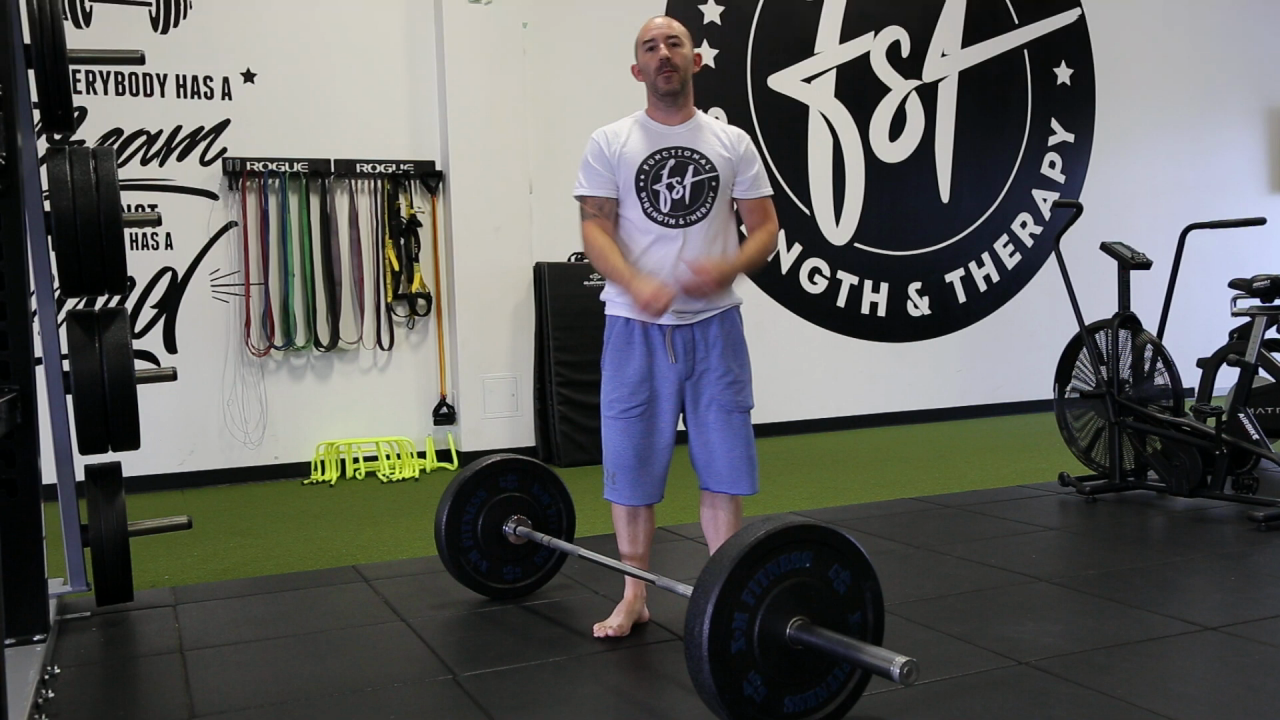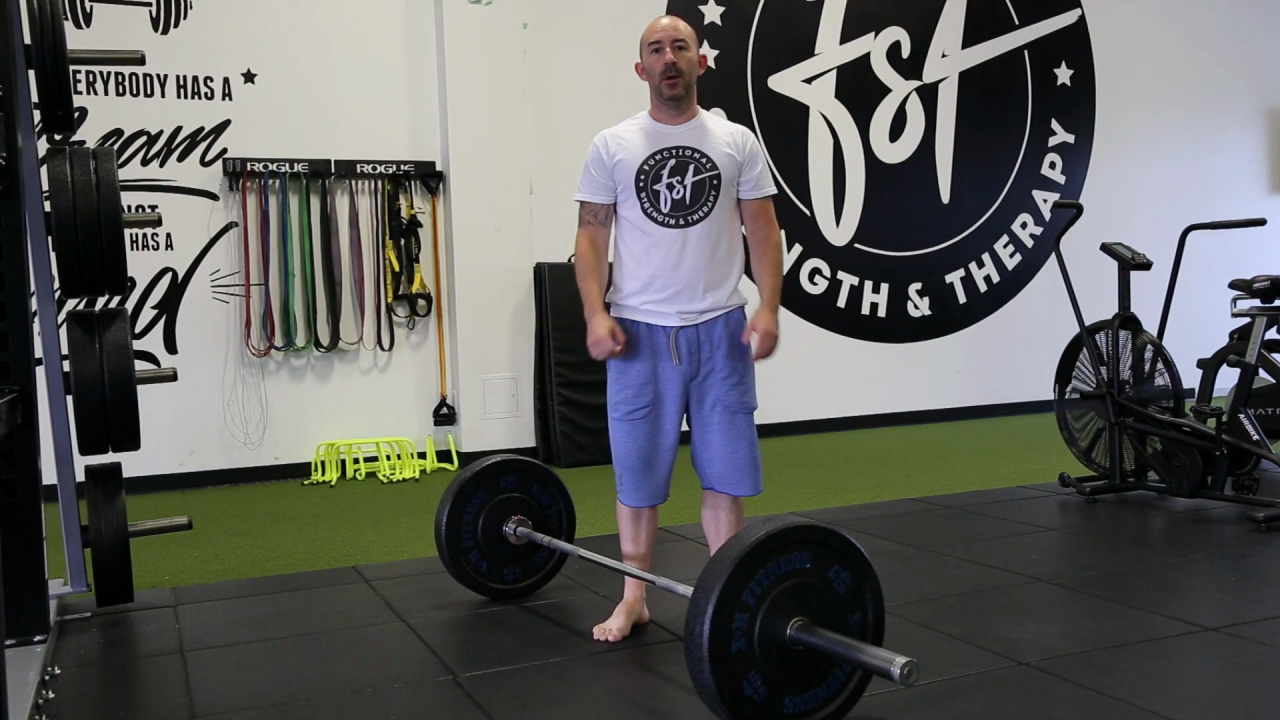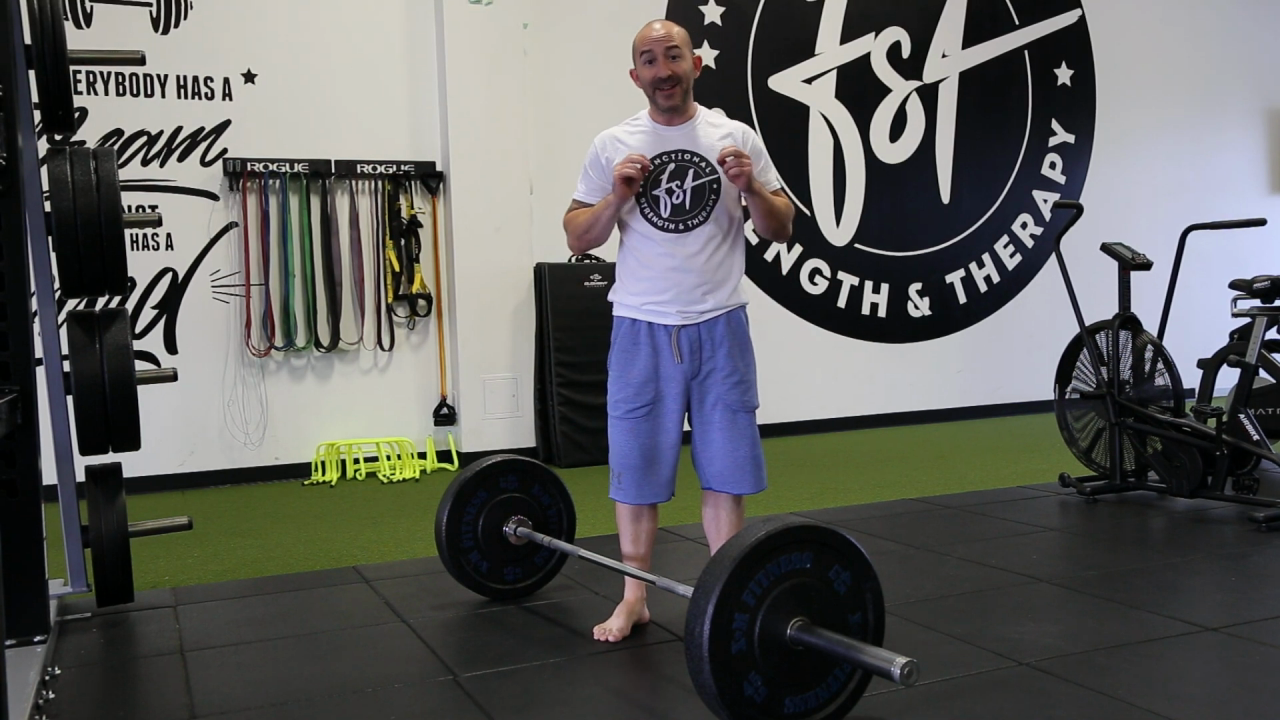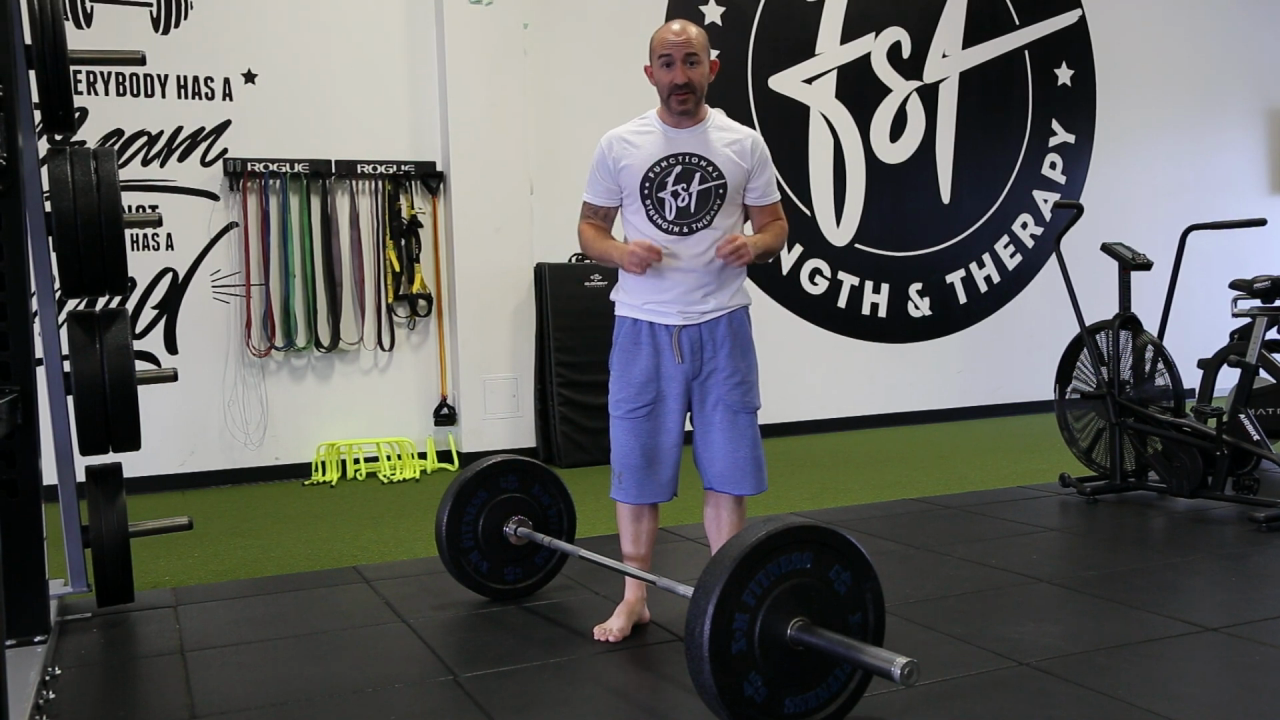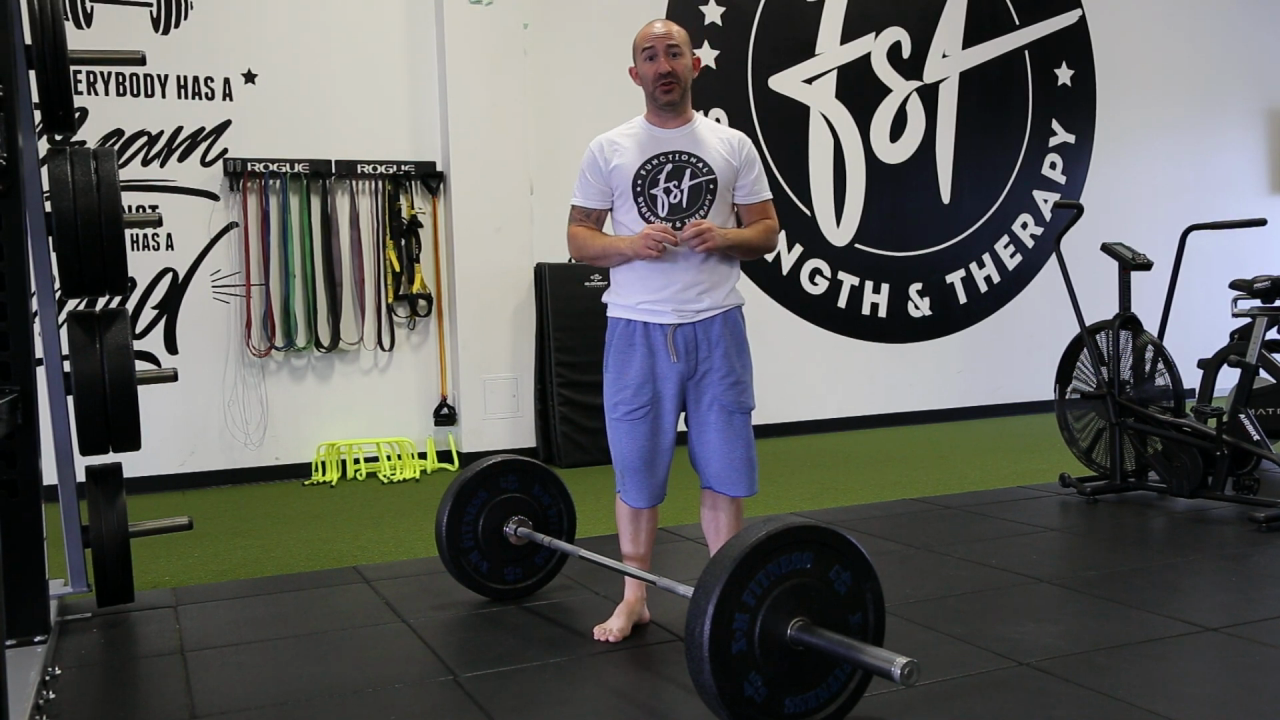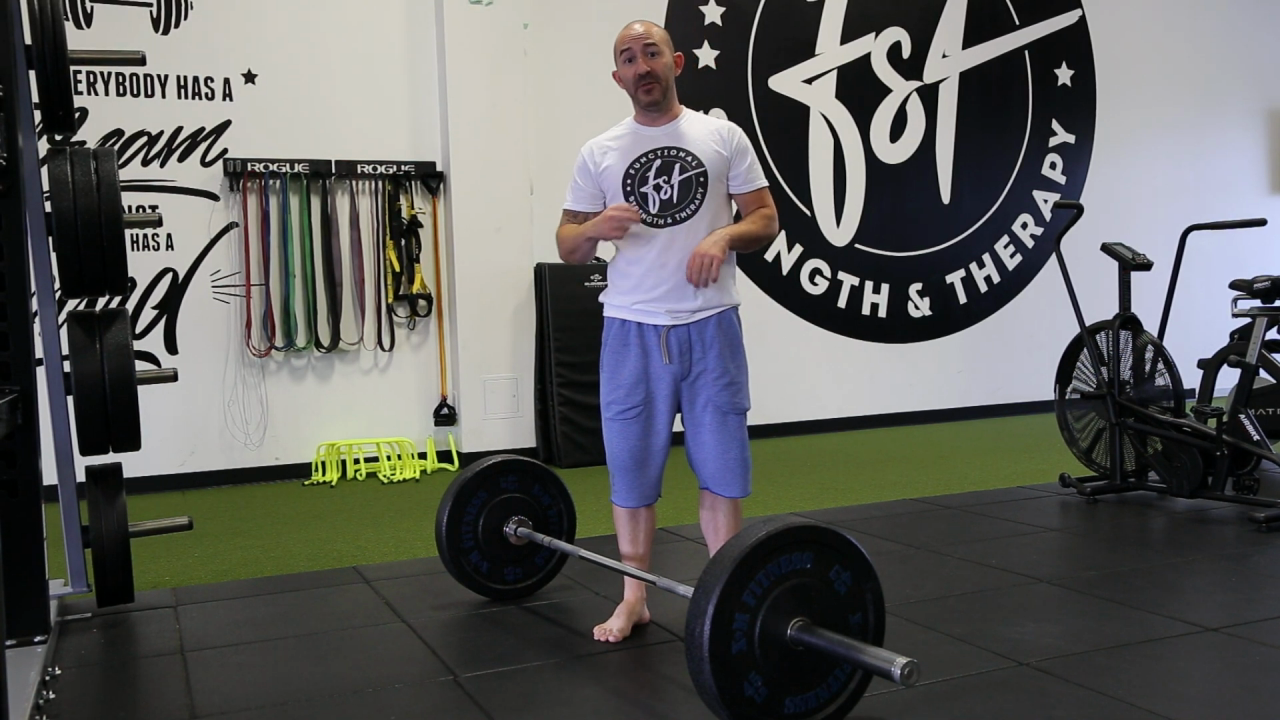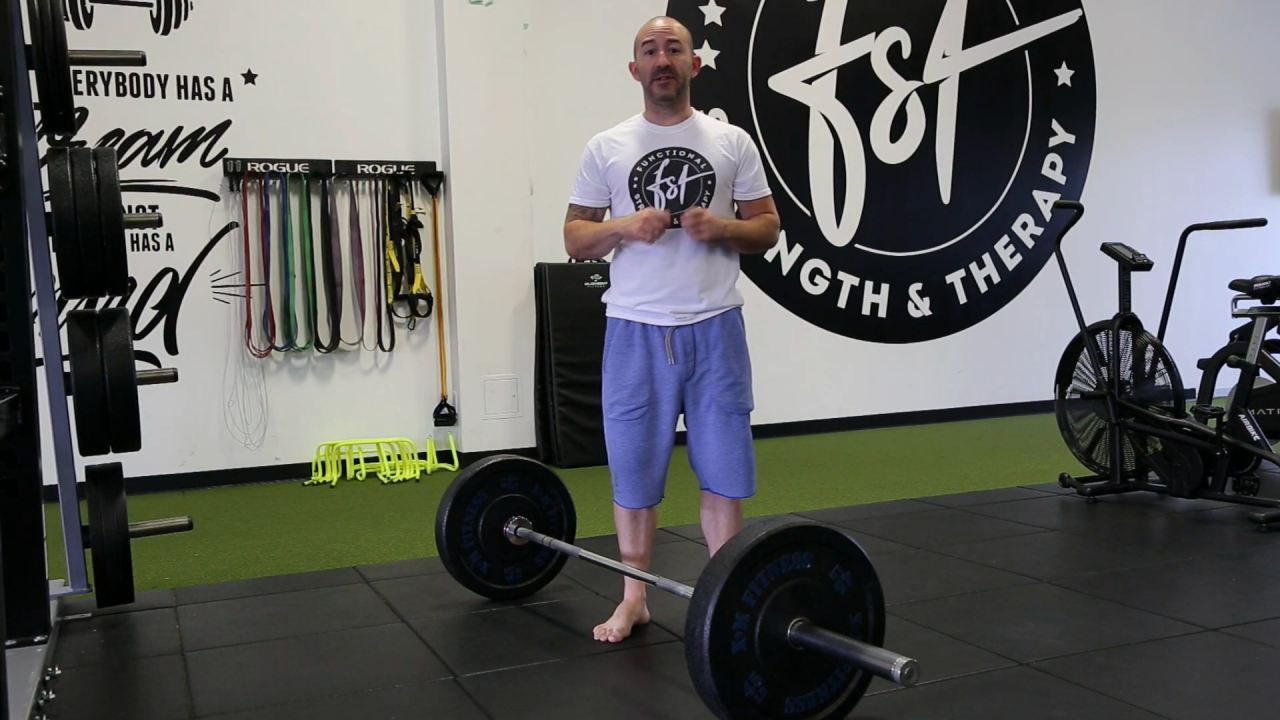
dt=0.7s
person 1, frame 1
left shoulder: (732, 143)
right shoulder: (610, 143)
left elbow: (764, 229)
right elbow: (596, 231)
left wrist: (728, 267)
right wrist: (636, 285)
left hip: (715, 327)
right hip: (637, 329)
left knee: (723, 467)
right knee: (631, 464)
right ankle: (633, 597)
person 1, frame 2
left shoulder: (737, 141)
right shoulder: (612, 145)
left elbow: (762, 232)
right elbow: (592, 236)
left wrist: (769, 309)
right wrist: (596, 314)
left hip: (719, 328)
right hip: (642, 330)
left knee: (724, 468)
right knee: (636, 468)
right ankle: (633, 598)
person 1, frame 3
left shoulder: (736, 137)
right shoulder: (612, 145)
left elbow: (781, 228)
right elbow: (577, 237)
left wrist: (750, 188)
right wrist: (617, 197)
left hip: (719, 325)
right hip: (642, 328)
left knee: (725, 465)
right knee: (636, 464)
right ankle: (633, 597)
person 1, frame 4
left shoulder: (744, 144)
right shoulder: (619, 145)
left elbow: (775, 225)
right elbow: (590, 227)
left wrist: (753, 245)
right wrist: (619, 253)
left hip: (721, 327)
right hip: (643, 328)
left knee: (727, 467)
right knee: (637, 464)
right ankle: (635, 598)
person 1, frame 5
left shoulder: (732, 145)
right shoulder: (608, 150)
left elbow: (767, 233)
right elbow: (579, 241)
left wrist: (724, 237)
right wrist: (630, 244)
left hip: (715, 326)
right hip: (637, 330)
left knee: (723, 466)
right knee: (637, 466)
right ankle: (634, 597)
person 1, frame 6
left shoulder: (723, 137)
right shoulder: (598, 153)
left elbow: (766, 219)
right elbow: (568, 250)
left wrist: (724, 236)
right wrist: (596, 228)
left hip: (710, 326)
right hip: (632, 330)
left knee: (720, 465)
right knee: (631, 465)
right ankle: (634, 597)
person 1, frame 7
left shoulder: (732, 142)
right shoulder: (606, 148)
left elbow: (768, 229)
right elbow: (575, 239)
left wrist: (723, 228)
right wrist: (626, 228)
left hip: (714, 327)
right hip: (637, 330)
left knee: (722, 466)
right knee: (633, 466)
right ankle: (633, 598)
